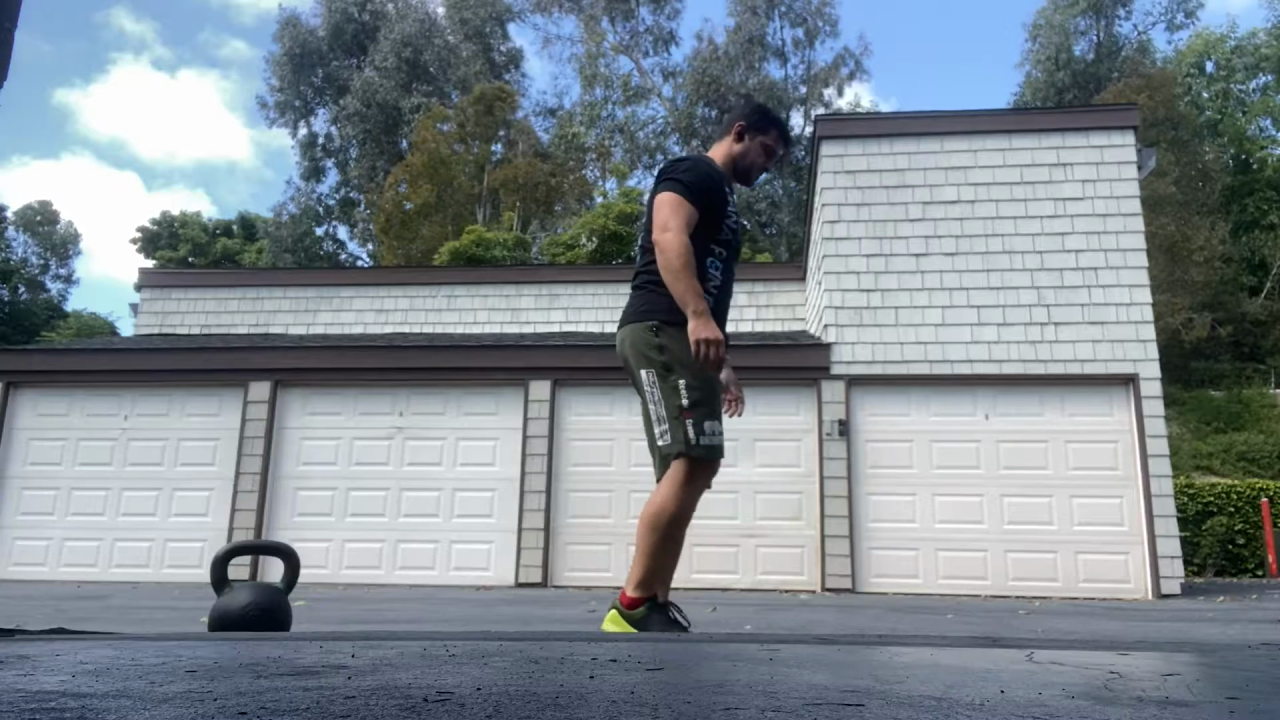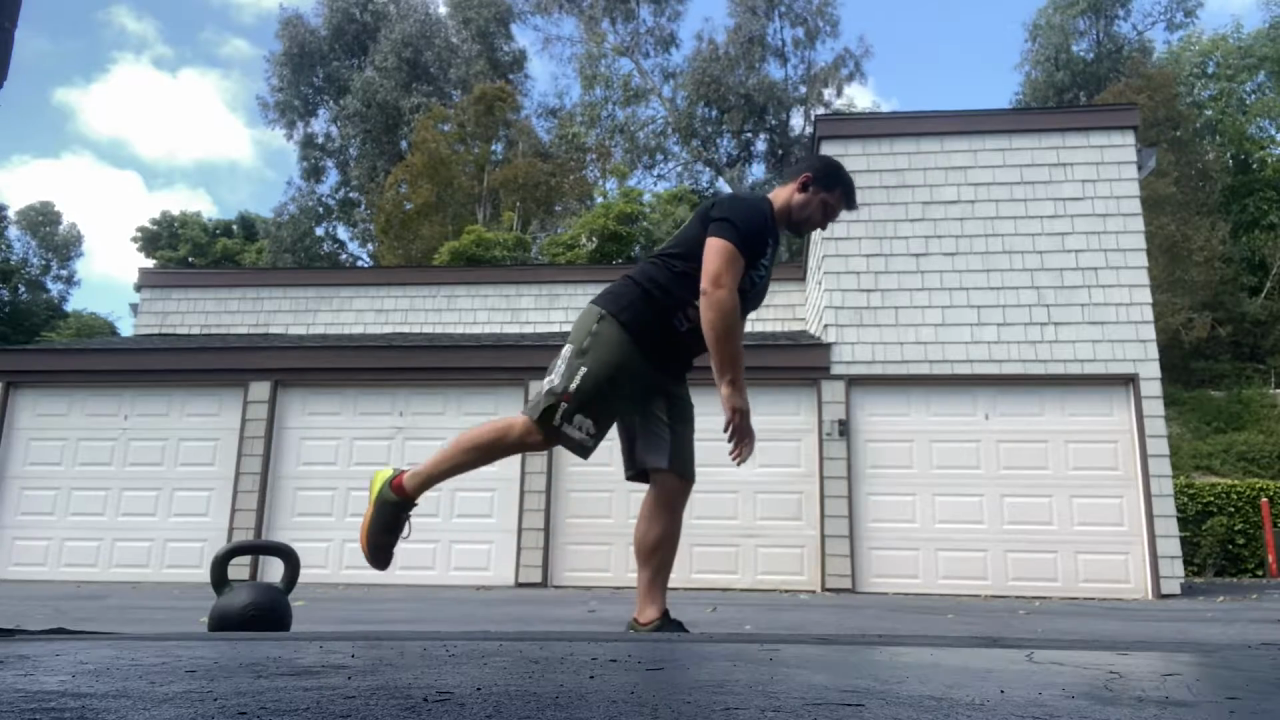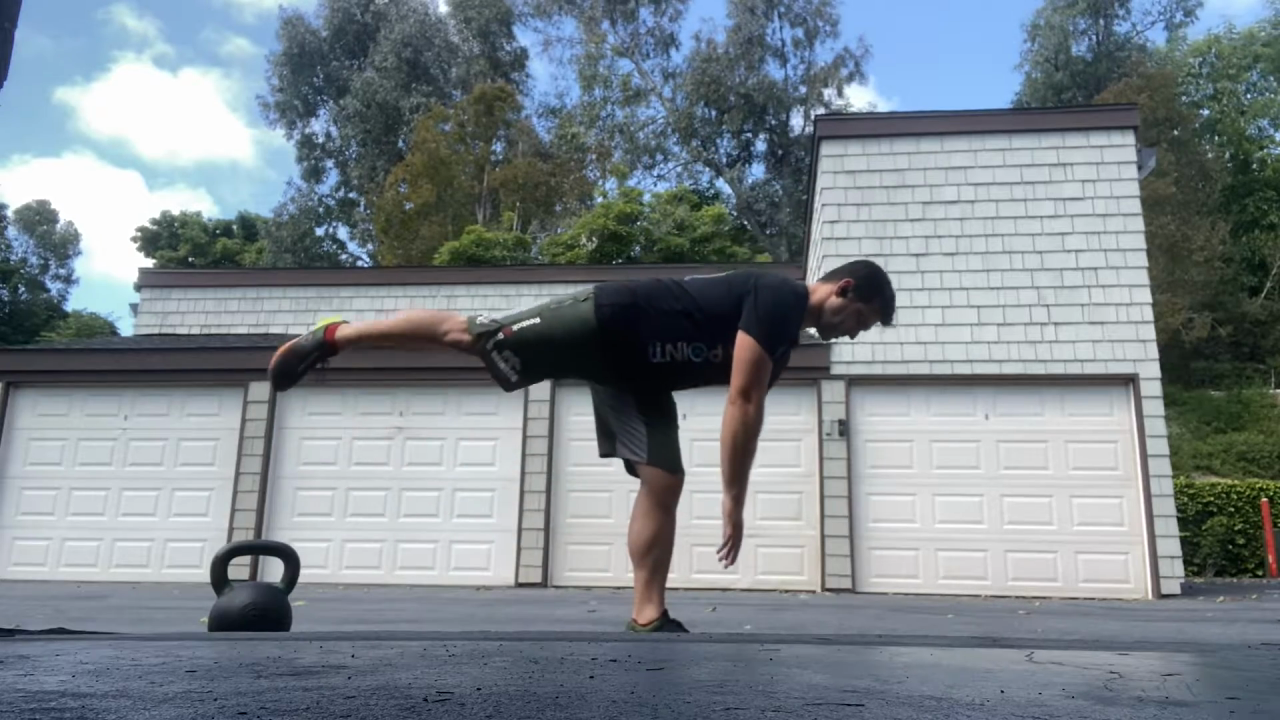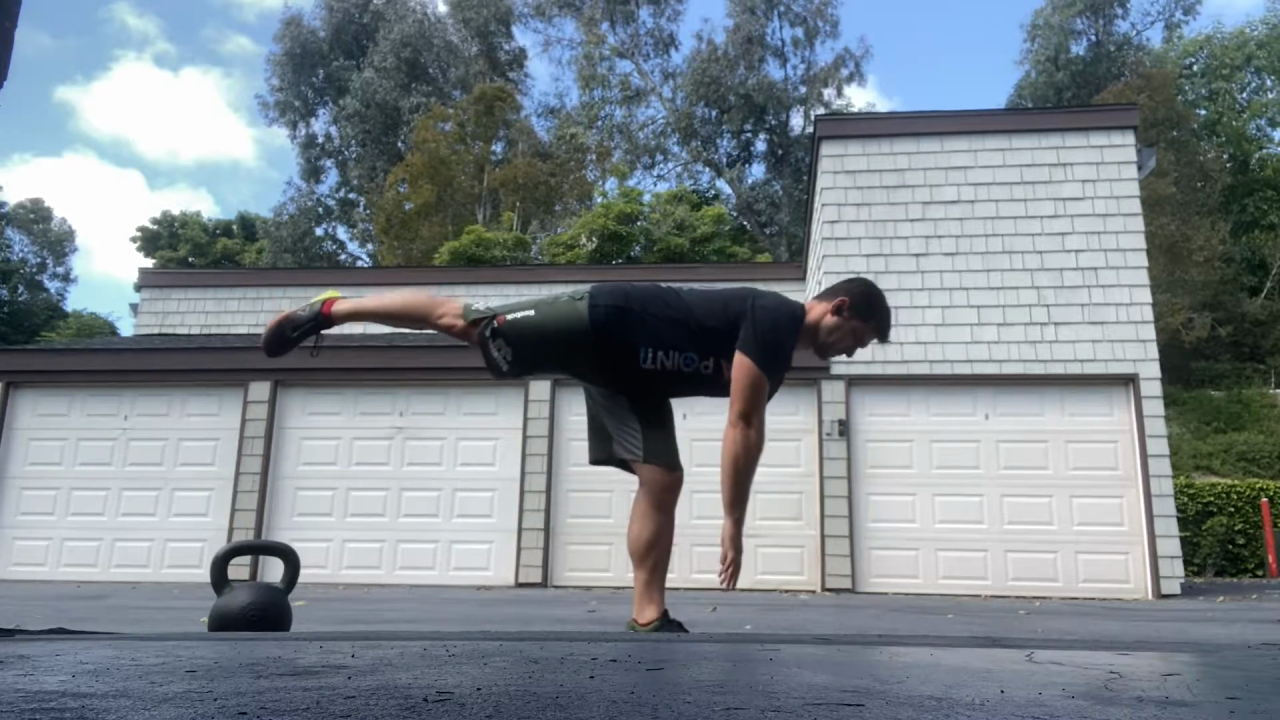
dt=0.7s
person 1, frame 1
left shoulder: (719, 193)
right shoulder: (692, 173)
right elbow: (669, 236)
left wrist: (720, 366)
right wrist: (697, 317)
left hip: (688, 339)
right hip: (663, 329)
left knee: (685, 472)
right knee: (692, 464)
left ankle: (650, 613)
right ankle: (634, 600)
person 1, frame 2
left shoulder: (767, 243)
right shoulder: (745, 211)
left elbow: (722, 324)
right elbow: (715, 291)
left wrist: (738, 410)
right wrist: (732, 389)
left hip: (664, 361)
right hip: (619, 329)
left knee: (672, 483)
right knee: (539, 429)
left ankle: (649, 616)
right ankle: (402, 487)
person 1, frame 3
left shoulder: (784, 338)
right shoulder: (777, 299)
left elbow: (747, 411)
right elbow: (741, 404)
left wrist: (735, 500)
right wrist: (733, 499)
left hip: (636, 369)
right hip: (602, 325)
left knee: (663, 481)
right knee: (464, 332)
left ankle: (647, 615)
right ankle: (333, 336)
person 1, frame 4
left shoulder: (775, 352)
right shoulder: (775, 319)
left elbow: (747, 431)
right elbow: (741, 427)
left wrist: (734, 522)
right wrist: (733, 523)
left hip: (627, 371)
right hip: (597, 324)
left knee: (662, 481)
right knee: (459, 320)
left ankle: (648, 615)
right ankle: (330, 309)
